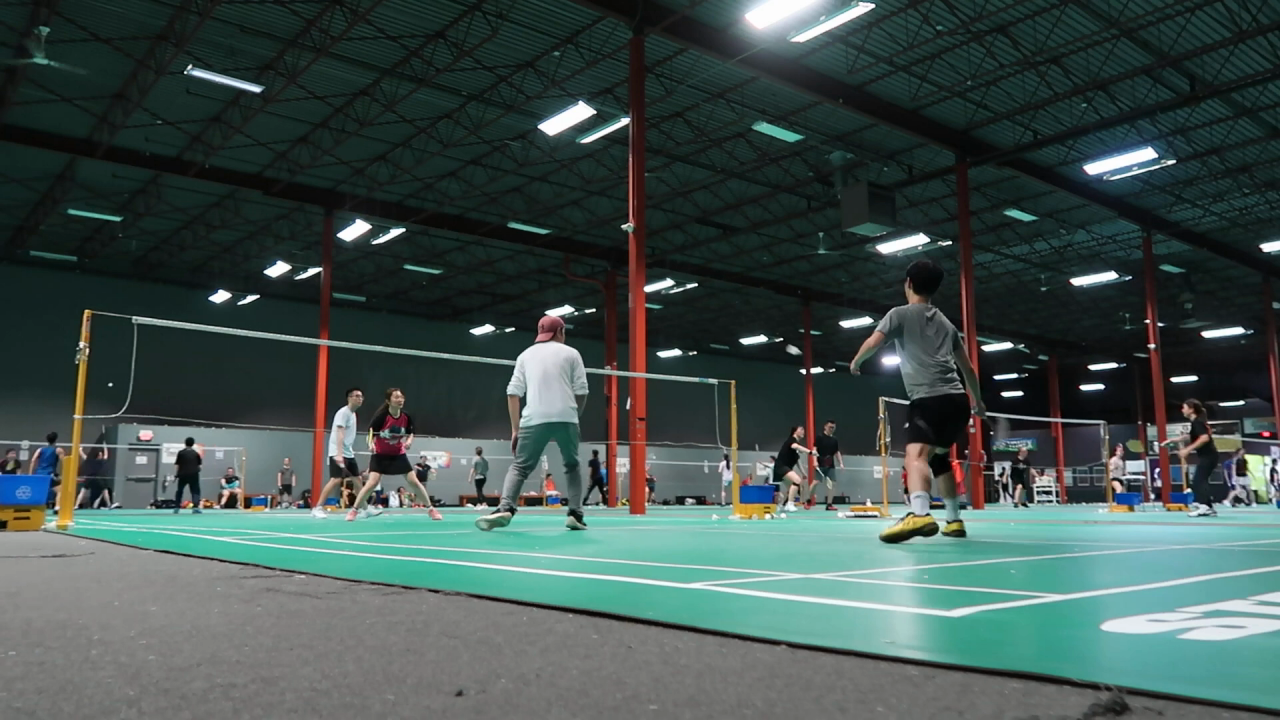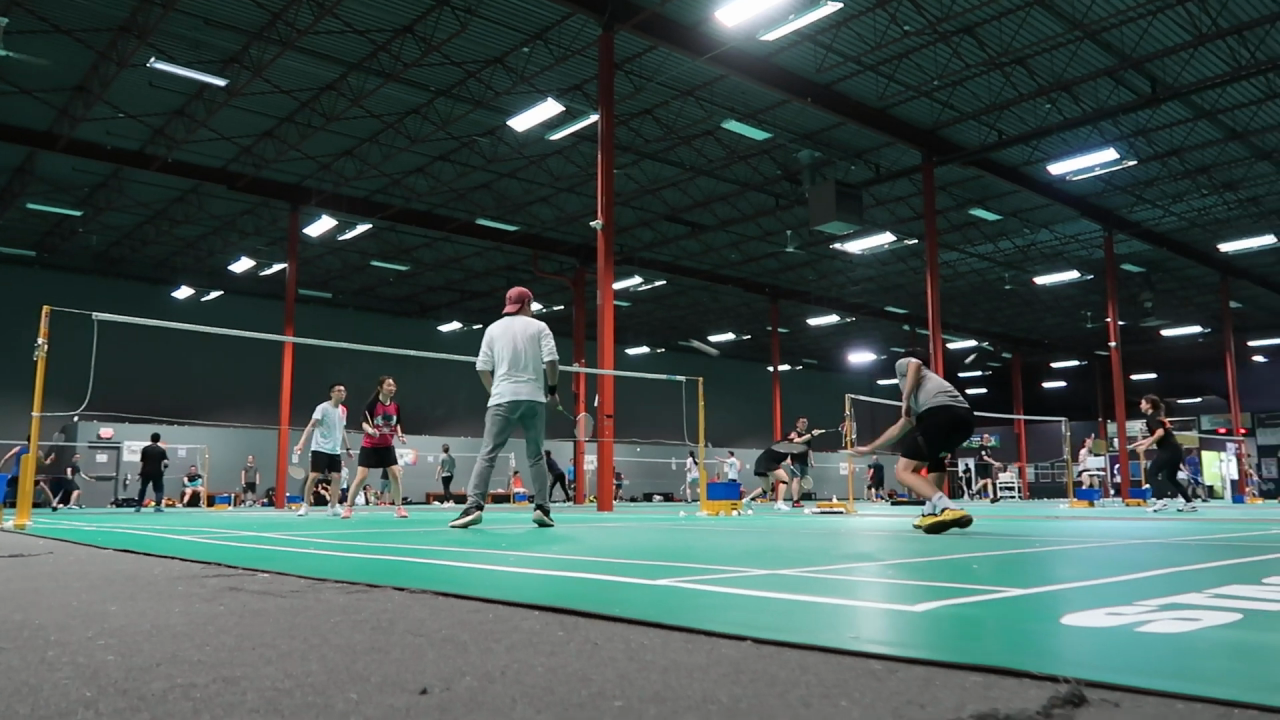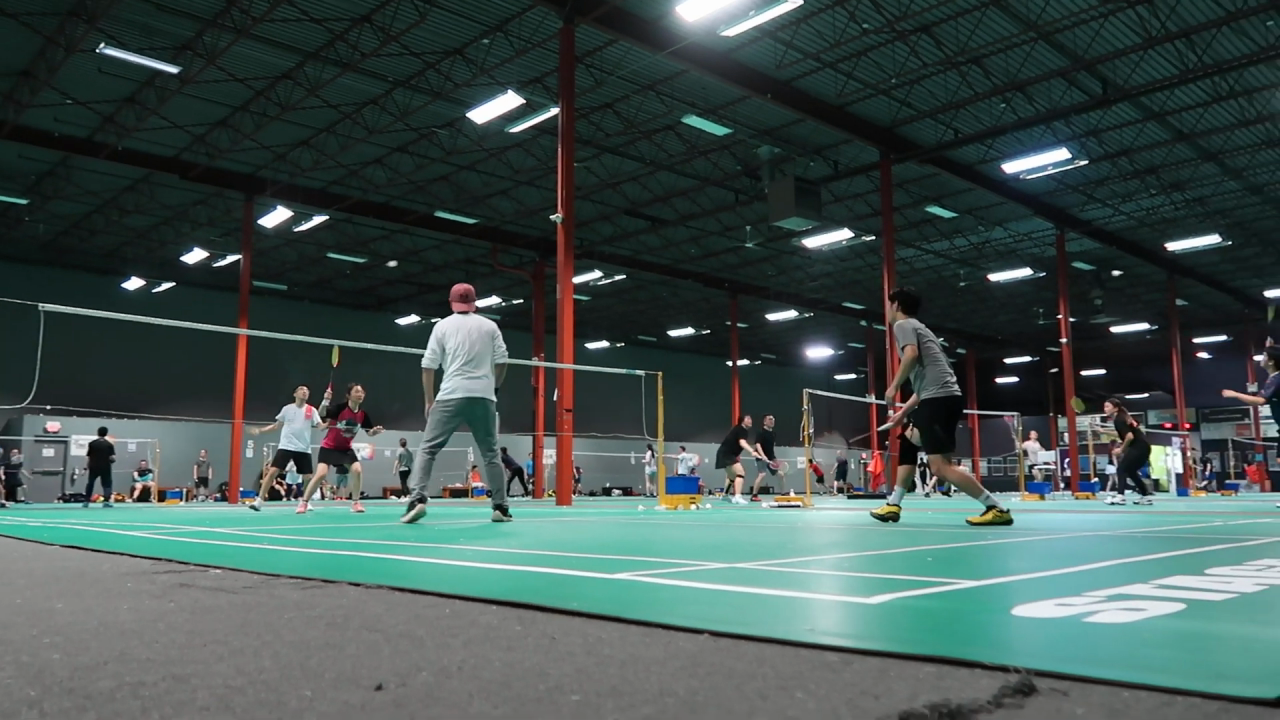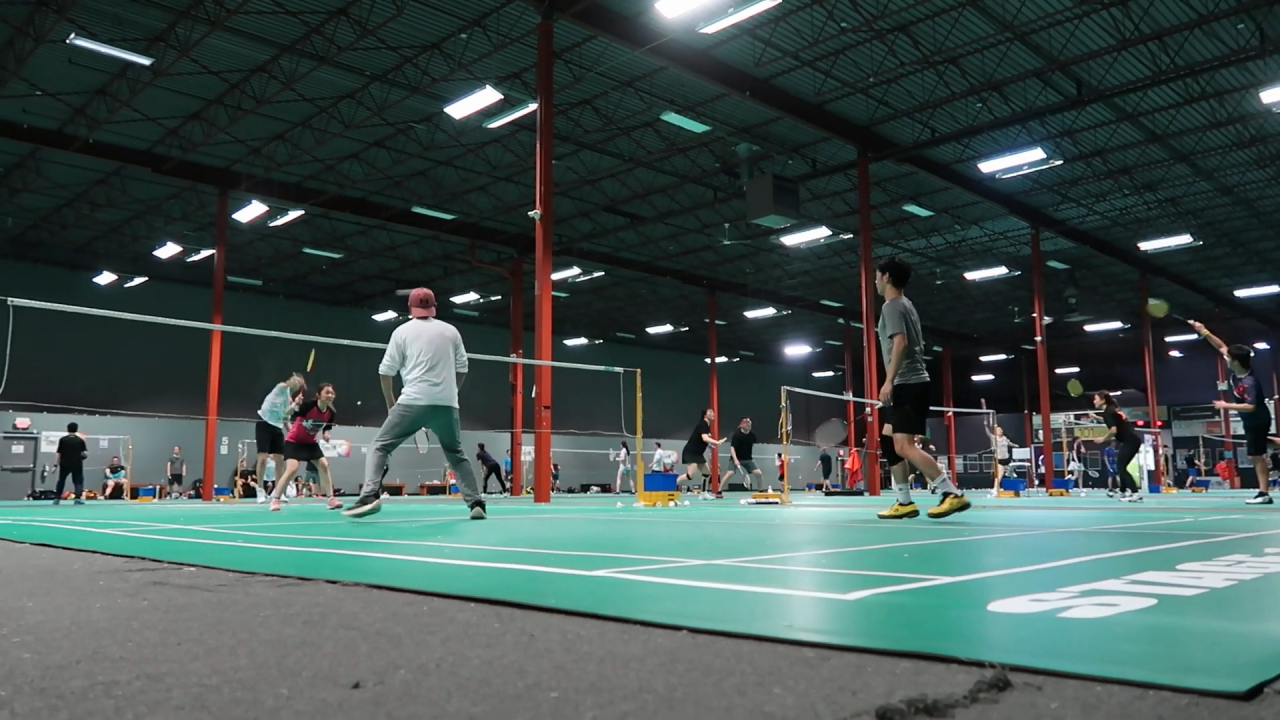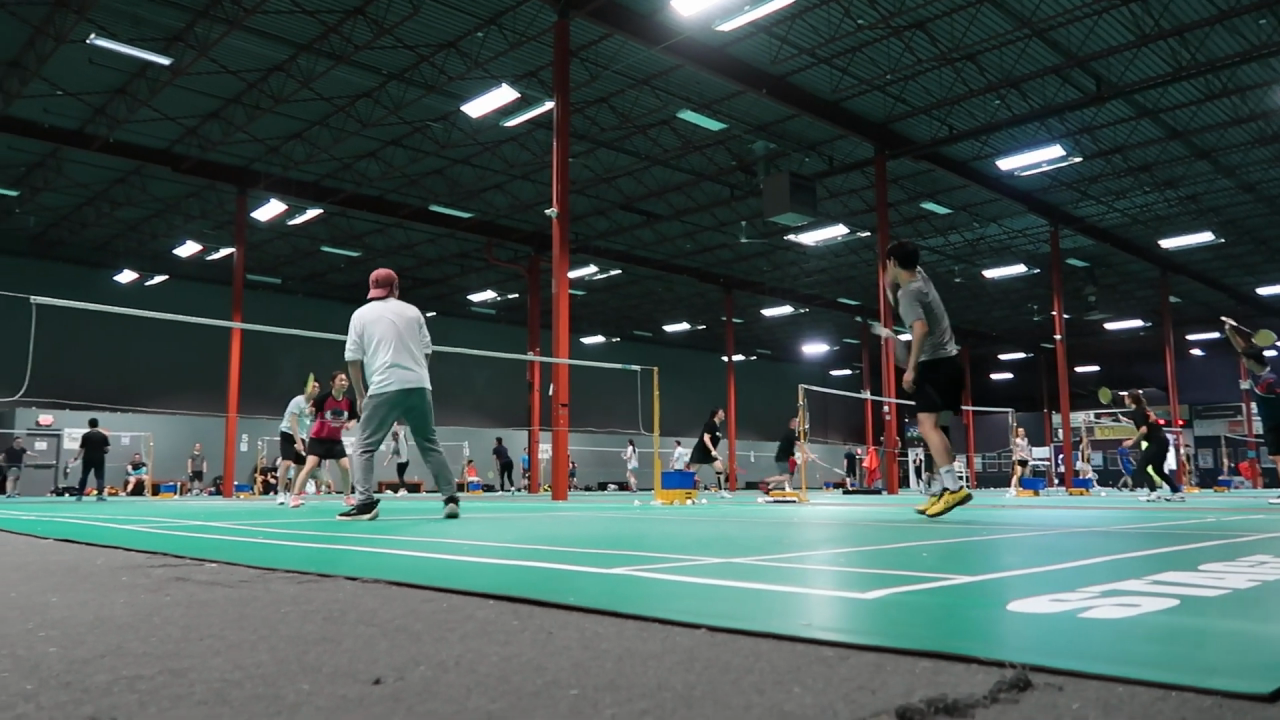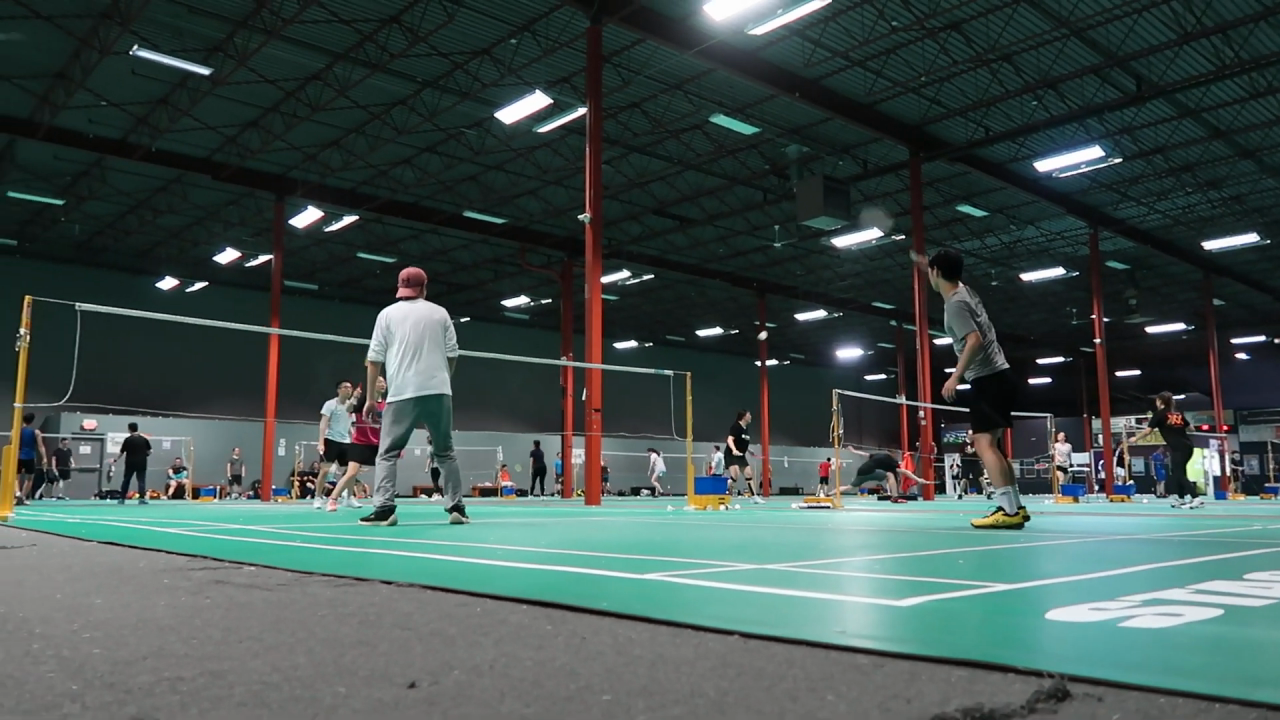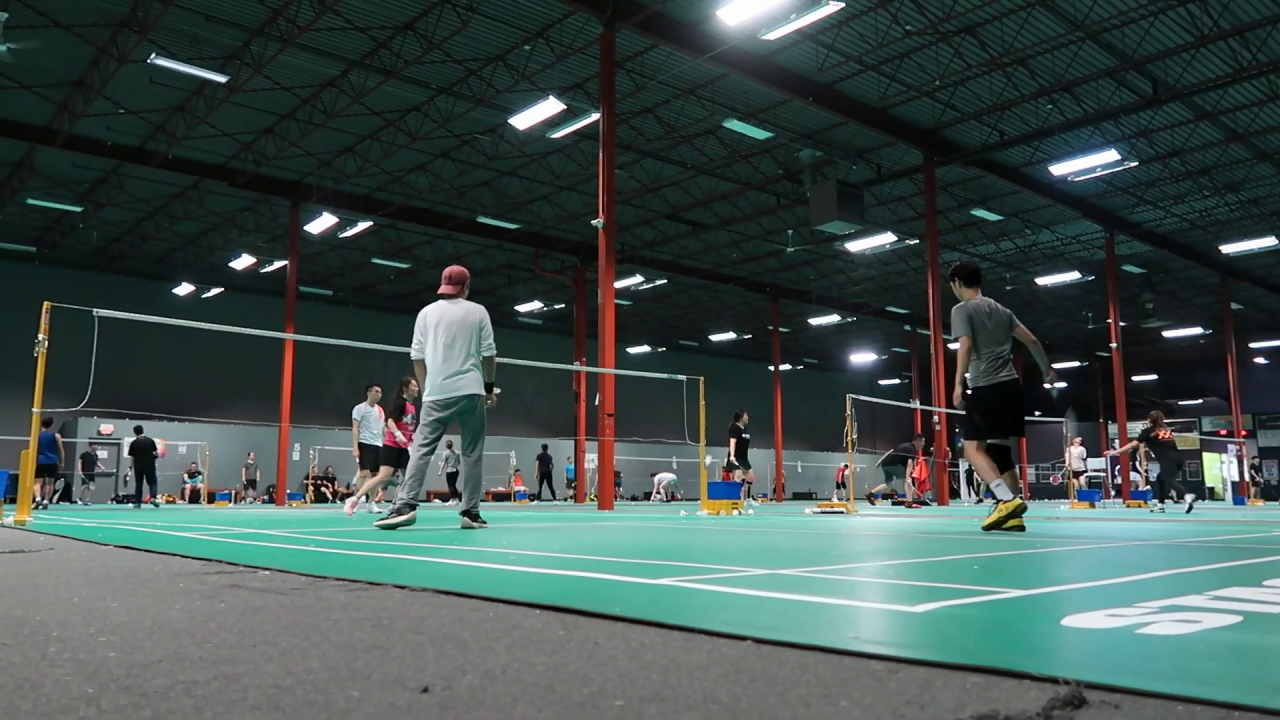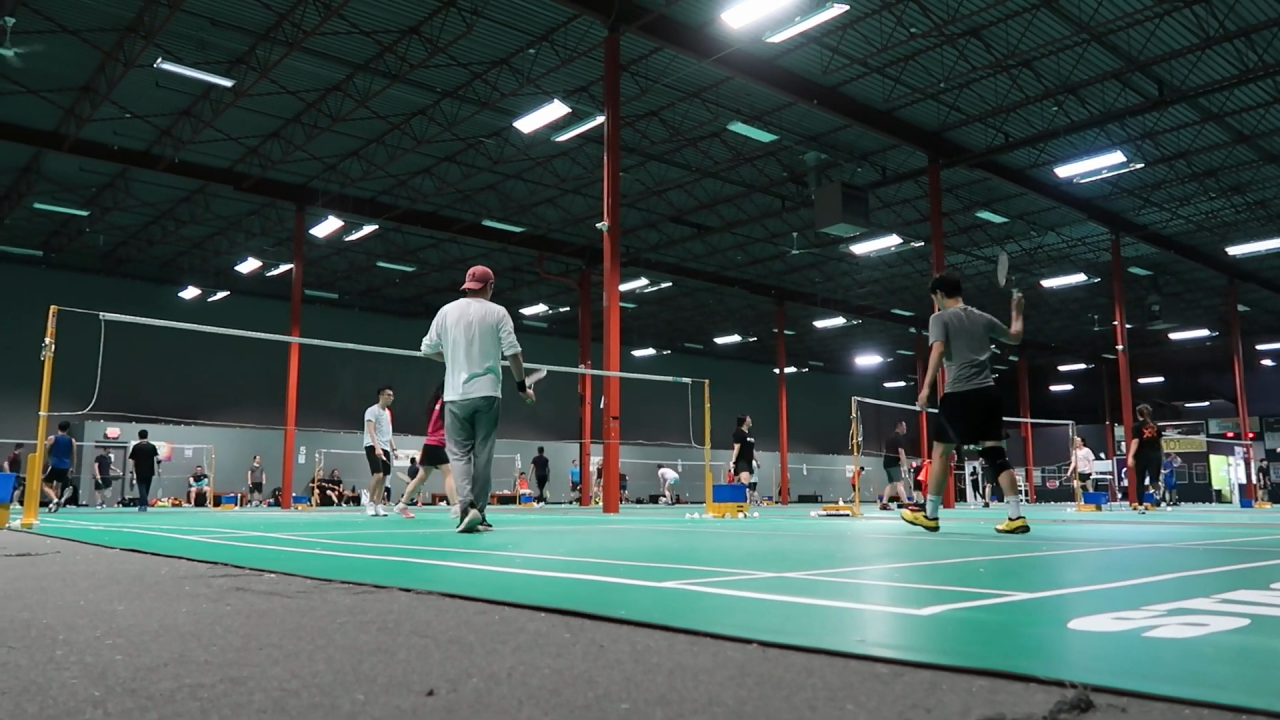
dt=0.4s
person 1, frame 1
left shoulder: (900, 314)
right shoulder: (945, 322)
left elbow: (872, 342)
right elbow: (967, 366)
left wrist: (855, 362)
right wrist: (976, 402)
left hip: (928, 399)
right hip: (956, 400)
left knee: (917, 456)
right knee: (938, 459)
left ankle: (918, 515)
right ankle: (954, 520)
person 1, frame 2
left shoulder: (903, 364)
left elbow: (916, 363)
right elbow: (900, 428)
left wrist: (905, 399)
right wrist: (870, 448)
left hip: (940, 413)
right hip: (964, 416)
left knee: (904, 472)
right knee: (935, 458)
left ankle: (949, 509)
right ankle: (931, 513)
person 1, frame 3
left shoulder: (902, 326)
right shoulder: (919, 328)
left elbow: (910, 354)
left wrist: (894, 386)
right wrist: (904, 411)
left hip: (939, 399)
right hip: (942, 398)
left knee: (940, 466)
right knee: (908, 443)
left ankle: (997, 509)
right ankle: (894, 505)
person 1, frame 4
left shoulder: (892, 306)
right shoulder: (906, 305)
left elbow: (900, 343)
left wrist: (888, 381)
left hip: (909, 384)
right hip: (909, 385)
left knee: (904, 445)
right knee: (889, 441)
left ankle: (953, 494)
right ankle: (905, 502)
person 1, frame 5
left shoulder: (908, 291)
right shoulder: (920, 277)
left elbow: (920, 329)
left wrist: (911, 368)
right wrist: (892, 288)
left hip: (936, 364)
right hip: (948, 362)
left knee: (928, 426)
right knee: (937, 427)
left ankle: (953, 489)
right ankle: (942, 491)
person 1, frame 6
left shoulder: (954, 305)
right shoulder: (964, 292)
left elbow: (974, 341)
left wrist: (955, 376)
right wrist: (927, 266)
left hip: (989, 379)
right hip: (1001, 377)
left knee: (984, 444)
right knee: (991, 445)
left ankle: (1008, 511)
right ankle: (1015, 506)
person 1, frame 7
left shoulder: (961, 309)
right shoulder: (999, 309)
left elbow: (965, 346)
right elbow: (1029, 339)
left wrist: (958, 381)
right wrist: (1046, 369)
left hip: (986, 388)
right hip: (1011, 385)
left knee: (973, 448)
right knee: (1001, 450)
left ankle: (1007, 500)
right ankle: (1011, 515)
person 1, frame 8
left shoulder: (940, 318)
right shoulder: (980, 317)
left elbow: (938, 351)
right elbow: (1014, 337)
left wrist: (925, 387)
right wrist: (1017, 312)
left hip: (959, 394)
right hip: (988, 392)
left knee: (941, 453)
right knee: (996, 454)
left ankle: (930, 514)
right ankle: (1016, 516)
person 2, frame 1
left shoulder: (526, 355)
right shoulder: (571, 353)
left elbow: (513, 393)
right elbow: (582, 392)
left wrist: (515, 428)
right wrist: (575, 418)
left hip: (534, 419)
right hip: (565, 418)
left knee: (519, 468)
right knee: (572, 467)
left ankle: (505, 509)
right ankle: (575, 514)
person 2, frame 2
left shoulder: (493, 329)
right shoulder: (539, 327)
left elbow: (483, 367)
right elbow: (551, 360)
right wrist: (552, 390)
left hip: (502, 399)
right hip: (533, 399)
left knee: (487, 455)
right knee: (535, 456)
left ankle: (474, 507)
right ankle: (541, 508)
person 2, frame 3
left shoulder: (442, 326)
right shoulder: (490, 326)
left elbow: (429, 365)
right elbow: (502, 361)
left wrist: (429, 399)
right wrist: (493, 387)
left hip: (451, 396)
right hip: (483, 397)
left knee: (428, 448)
right knee: (491, 454)
left ankle: (418, 500)
right ankle: (500, 507)
person 2, frame 4
left shoulder: (402, 331)
right shoulder: (451, 331)
left elbow: (386, 372)
right elbow: (462, 369)
left wrist: (392, 404)
left hip: (414, 401)
right hip: (446, 404)
left knee: (380, 446)
right knee: (457, 456)
left ankle: (370, 496)
right ankle: (476, 503)
person 2, frame 5
left shoulder: (361, 315)
right shoulder: (412, 312)
left elbow: (353, 358)
right elbow: (426, 352)
left wrist: (360, 395)
left hip: (383, 389)
right hip: (418, 386)
left knee: (365, 446)
right knee: (430, 445)
left ankle: (365, 503)
right ankle: (450, 498)
person 2, frame 6
left shoulder: (387, 315)
right shoulder: (440, 313)
left elbow: (375, 358)
right elbow: (452, 354)
left wrist: (372, 396)
left hip: (402, 394)
right hip: (437, 392)
left knee: (388, 452)
right knee: (445, 452)
left ankle: (385, 509)
right ankle: (456, 507)
person 2, frame 7
left shoulder: (427, 313)
right shoulder: (478, 312)
left elbow: (418, 356)
right elbow: (488, 354)
left wrist: (427, 389)
right wrist: (489, 387)
left hip: (438, 394)
right hip: (471, 391)
left knee: (422, 449)
right knee: (471, 453)
left ankle: (406, 506)
right ankle: (470, 512)
person 2, frame 8
left shoulder: (447, 311)
right shoulder: (498, 312)
left elbow: (427, 349)
right elbow: (512, 352)
right wrist: (522, 386)
left hip: (456, 394)
right hip: (487, 393)
left knee: (459, 453)
right knee: (483, 454)
left ankle: (467, 506)
right ankle: (478, 512)
